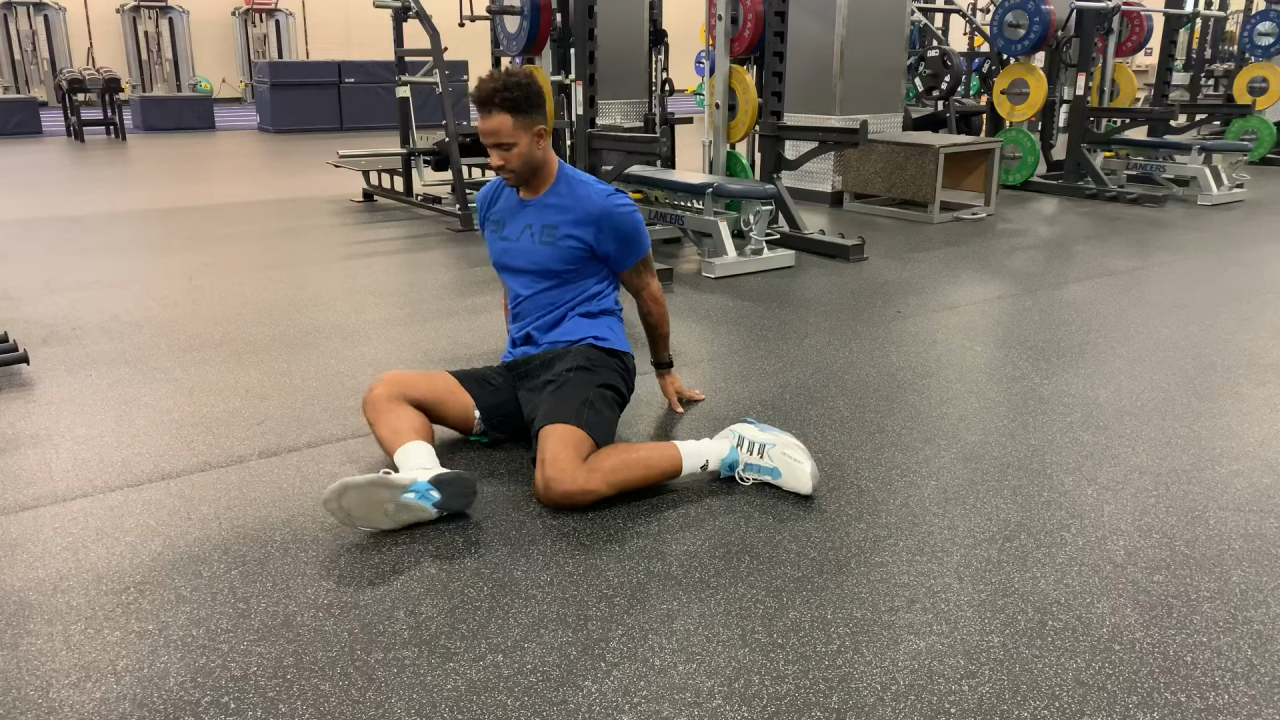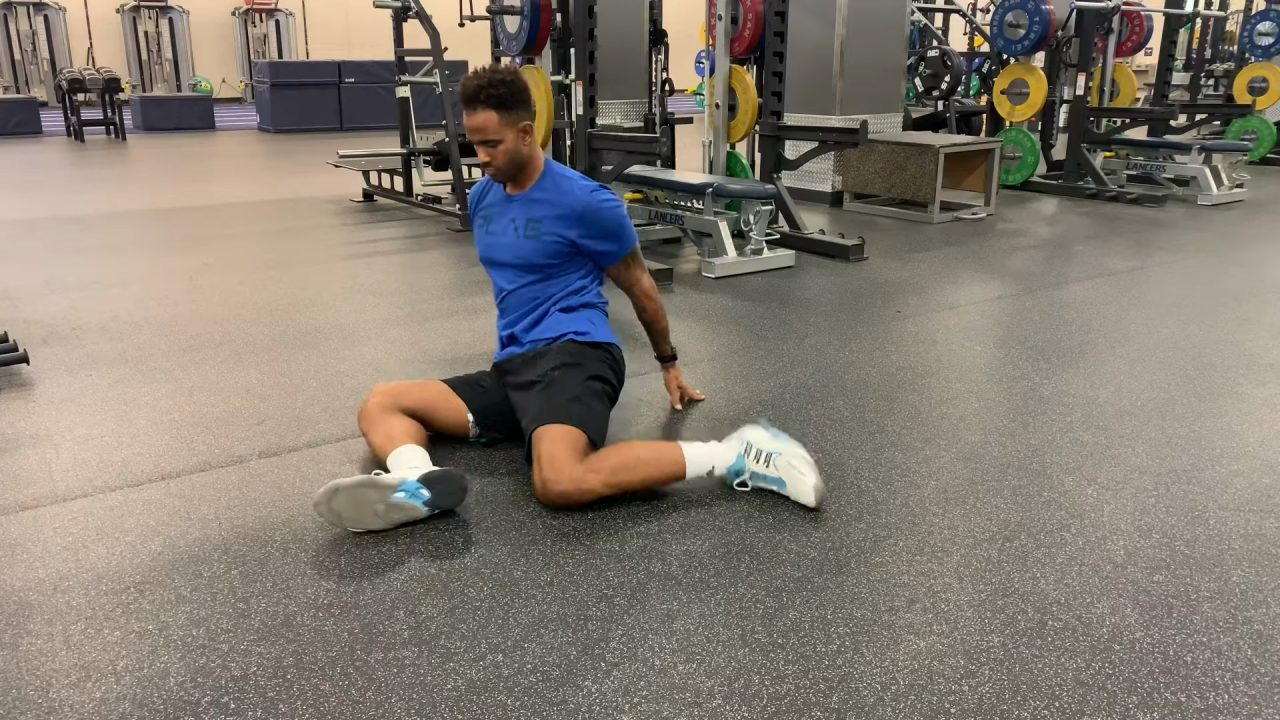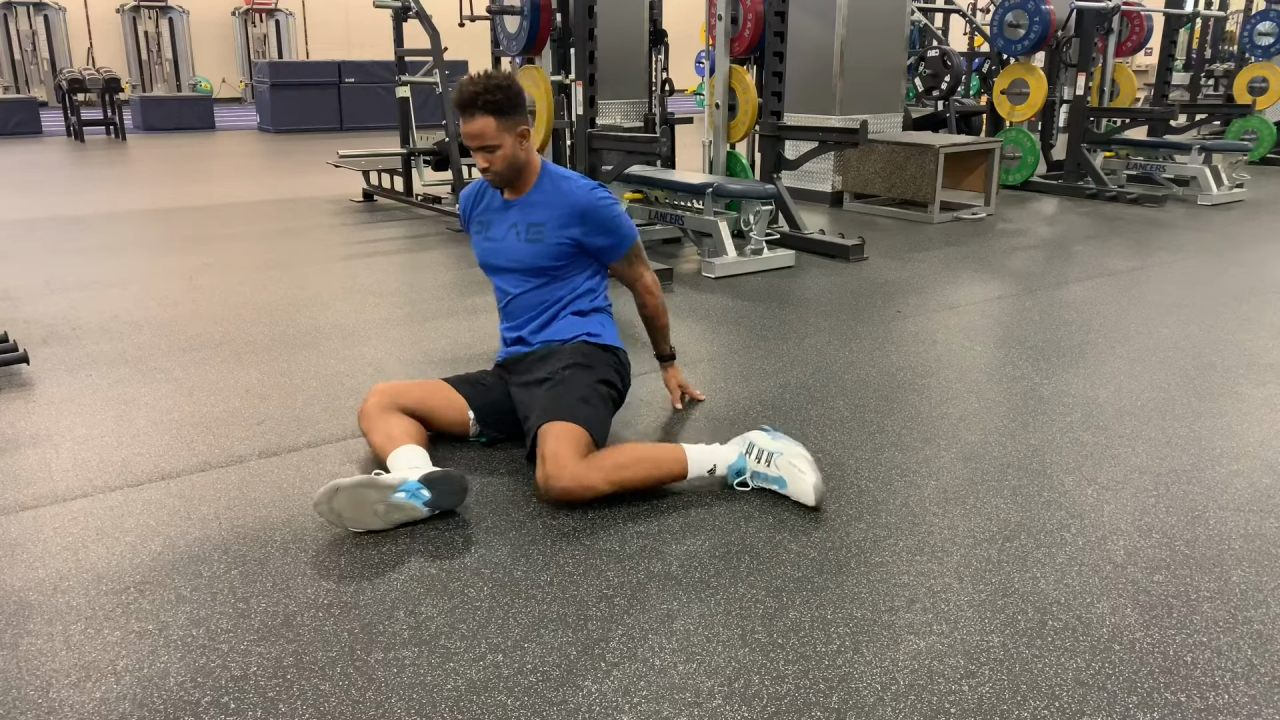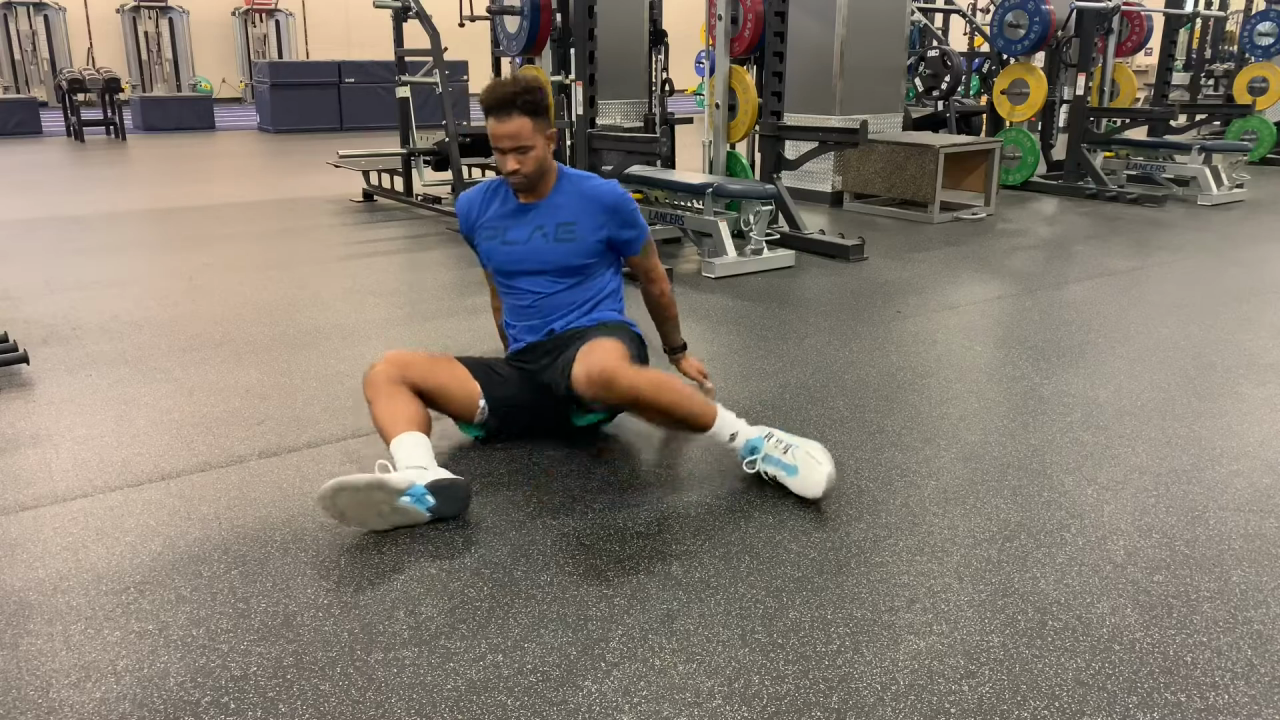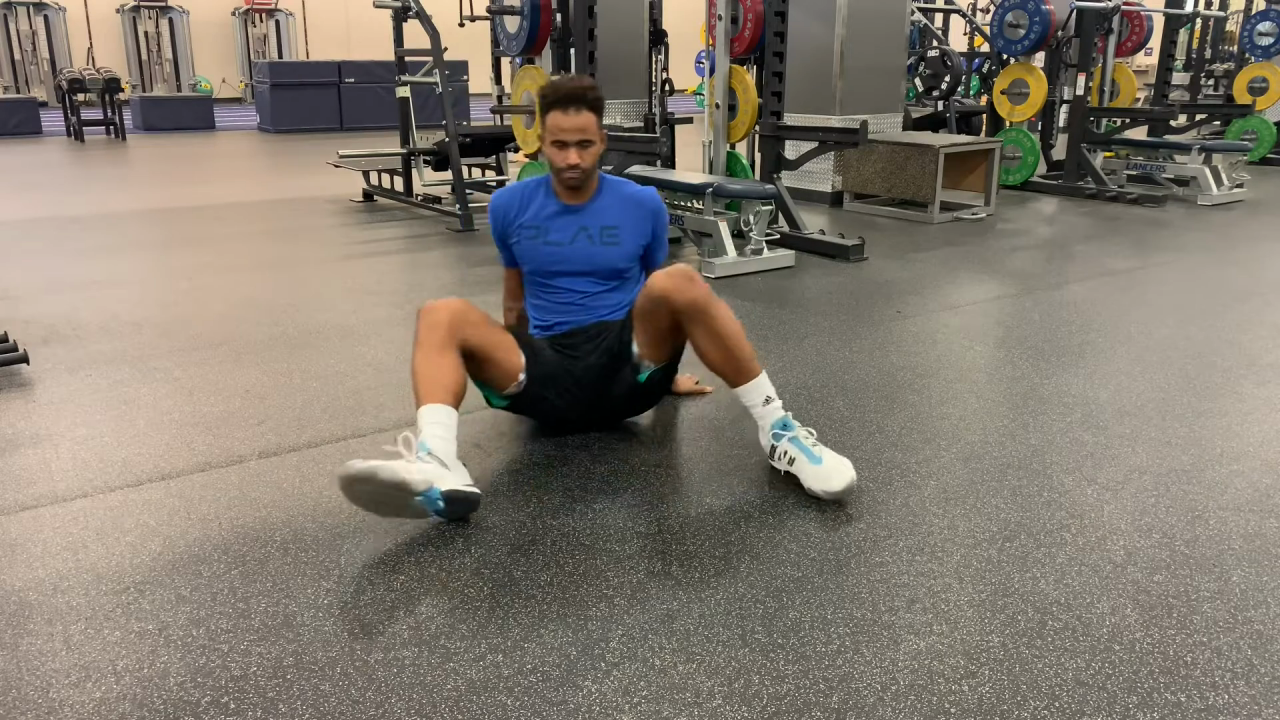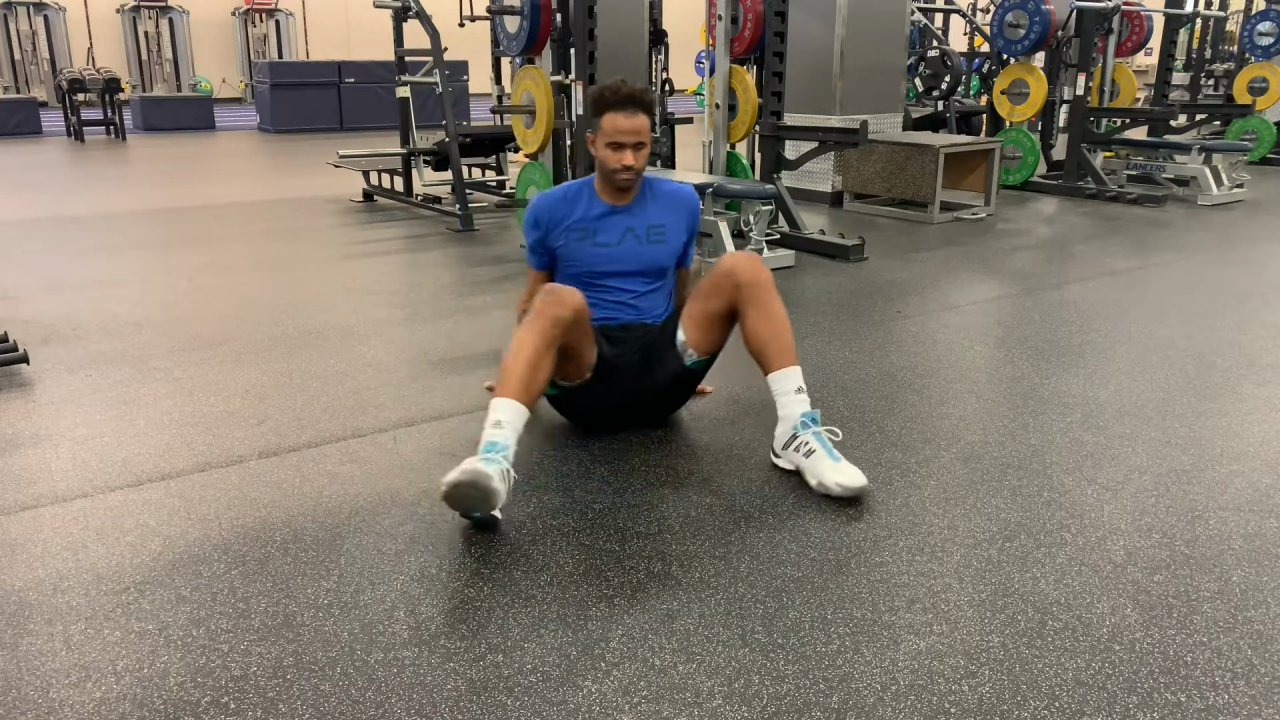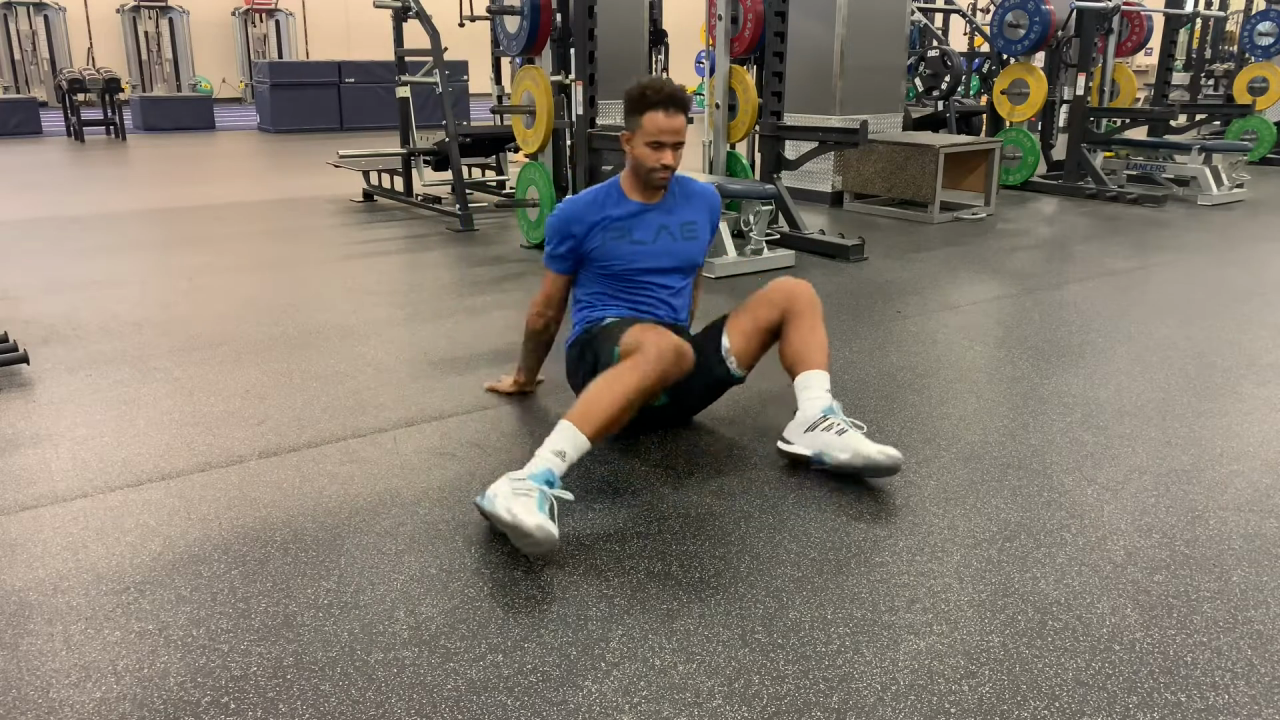
dt=0.3s
person 1, frame 1
left shoulder: (603, 208)
right shoulder: (491, 201)
left elbow: (647, 292)
left wrist: (665, 371)
left hip: (586, 360)
right hip: (522, 369)
left knee: (561, 485)
right knee: (386, 394)
left ankle: (730, 452)
right ankle: (425, 486)
person 1, frame 2
left shoulder: (585, 203)
right shoulder: (482, 199)
left elbow: (639, 286)
left wrist: (668, 364)
left hip: (573, 356)
right hip: (514, 366)
left knee: (559, 484)
right knee: (379, 407)
left ankle: (736, 455)
right ankle: (415, 486)
person 1, frame 3
left shoulder: (582, 202)
right shoulder: (474, 203)
left elbow: (642, 282)
left wrist: (667, 362)
left hip: (579, 356)
right hip: (517, 368)
left knee: (561, 480)
right knee: (379, 404)
left ankle: (738, 458)
right ankle: (418, 484)
person 1, frame 4
left shoulder: (603, 199)
right shoulder: (474, 208)
left elbow: (652, 277)
left wrist: (677, 353)
left hip: (595, 345)
right hip: (528, 365)
left knee: (600, 372)
right knee: (386, 375)
left ankle: (753, 443)
right ankle: (422, 485)
person 1, frame 5
left shoulder: (642, 205)
right shoulder: (511, 206)
left wrist: (667, 368)
right wrist: (507, 367)
left hip: (626, 368)
right hip: (550, 378)
left knee: (677, 282)
right knee: (440, 315)
left ankle: (780, 433)
right ankle: (435, 473)
person 1, frame 6
left shoulder: (681, 203)
right shoulder: (550, 210)
right elbow: (531, 303)
left wrist: (682, 362)
right wrist: (525, 371)
left hip: (657, 366)
right hip: (585, 377)
left knee: (743, 267)
right knee: (559, 302)
left ankle: (798, 429)
right ankle: (492, 465)
person 1, frame 7
left shoulder: (704, 201)
right shoulder: (579, 214)
right elbow: (548, 308)
right wrist: (526, 374)
left hip: (672, 346)
right hip: (605, 352)
left knee: (794, 293)
right knee: (669, 352)
left ankle: (816, 426)
right ankle: (532, 482)
